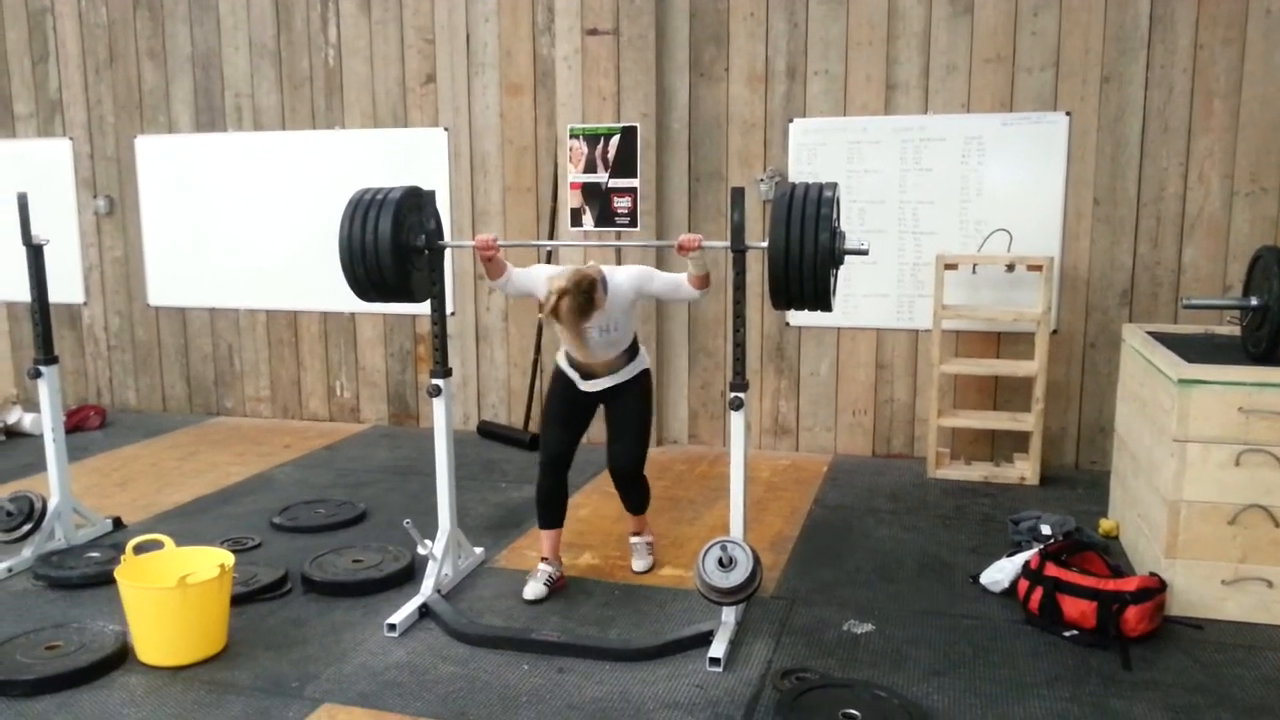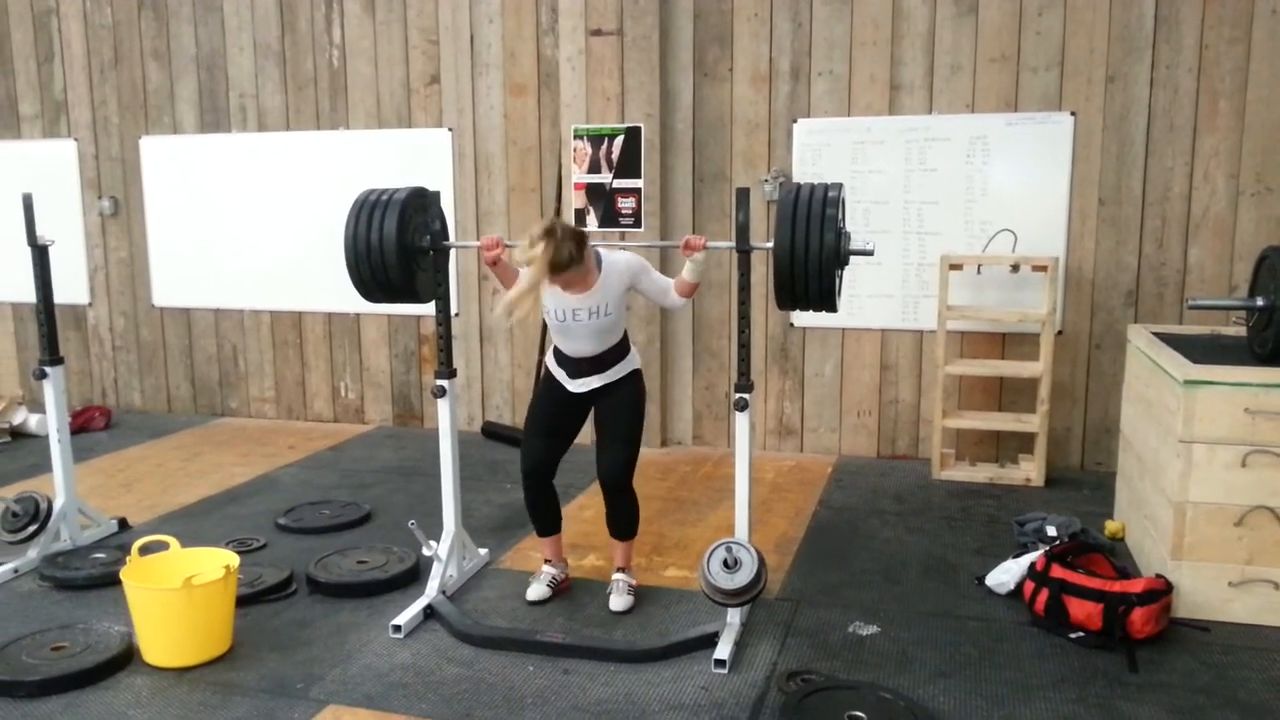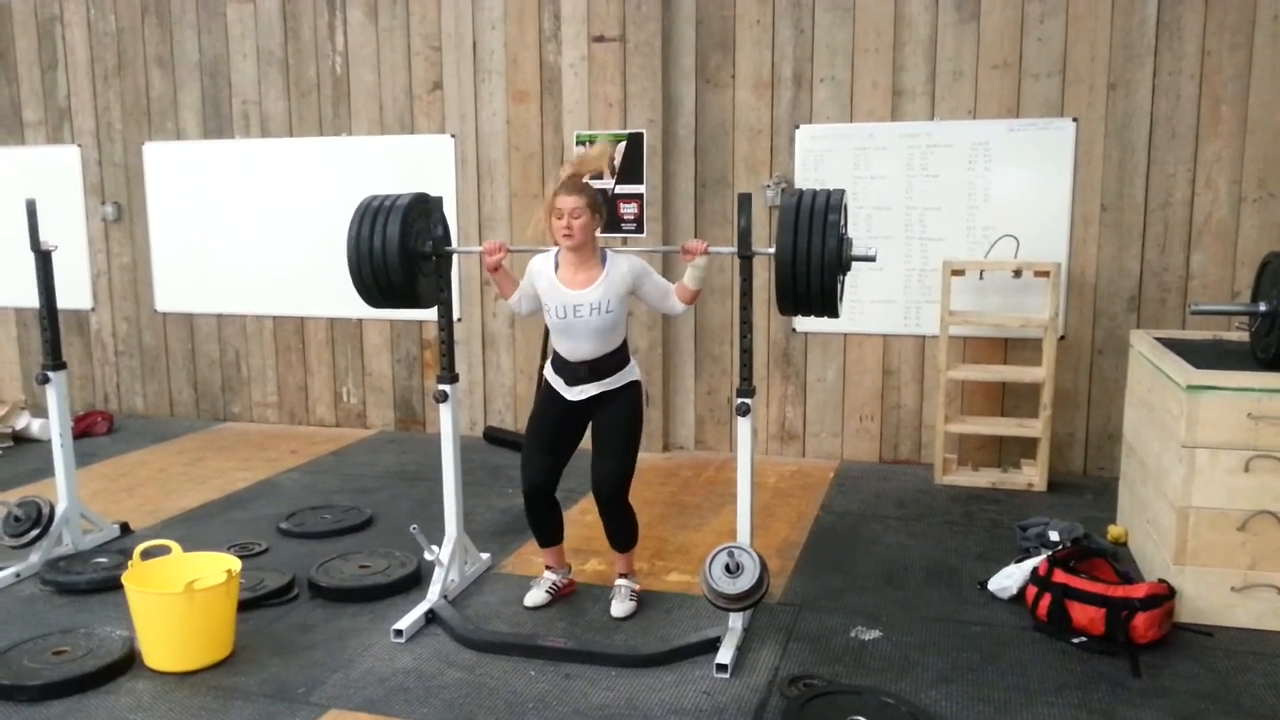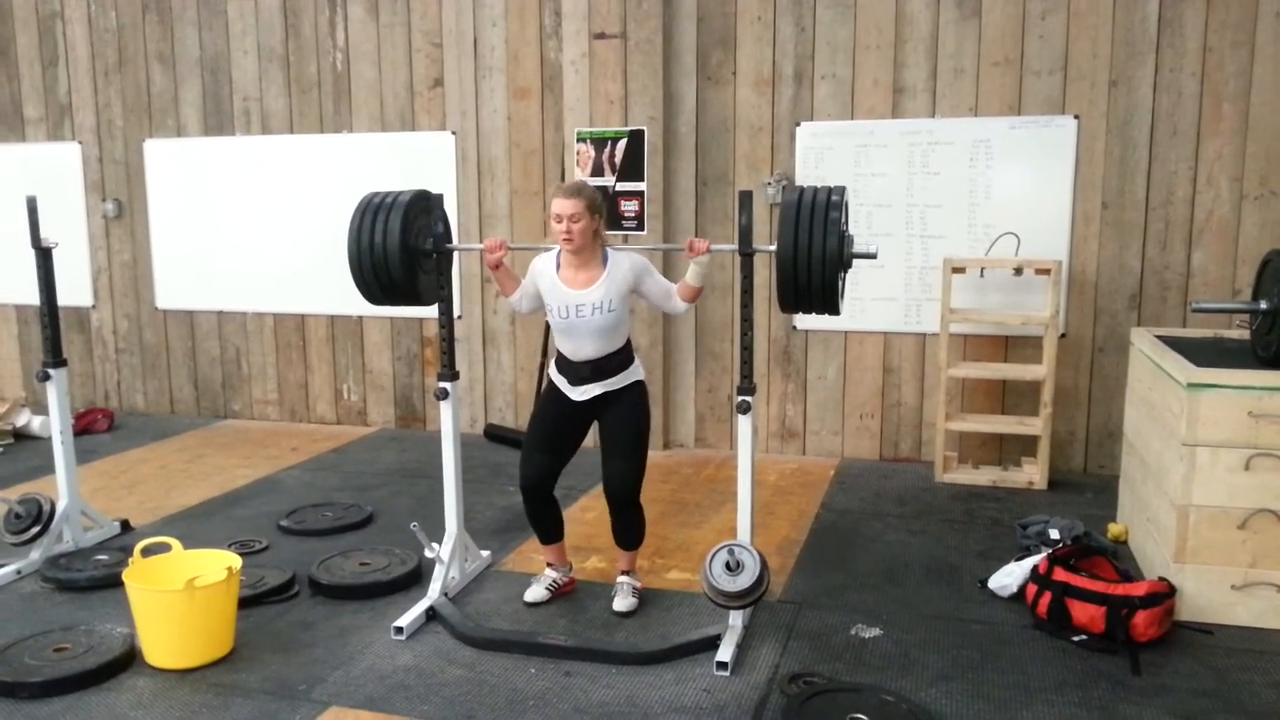
dt=0.3s
person 1, frame 1
left shoulder: (628, 281)
right shoulder: (546, 281)
left elbow: (695, 289)
right elbow: (506, 280)
left wrist: (695, 259)
right wrist: (490, 259)
left hip: (627, 379)
right hip: (572, 378)
left knee: (625, 465)
right knee: (551, 462)
left ankle: (640, 534)
right ankle: (549, 564)
person 1, frame 2
left shoulder: (622, 264)
right shoulder: (536, 274)
left elbow: (672, 295)
right elbow: (517, 293)
left wrist: (693, 265)
right wrist: (497, 264)
left hip: (616, 379)
right hip: (561, 377)
left knee: (615, 477)
right knee: (534, 468)
left ankle: (622, 574)
right ankle: (554, 567)
person 1, frame 3
left shoulder: (625, 268)
right shoulder: (541, 267)
left elbow: (675, 303)
right elbow: (521, 304)
left wrist: (696, 268)
right wrist: (497, 270)
left hip: (615, 389)
right hip: (560, 387)
left knee: (609, 490)
right knee: (535, 485)
left ankle: (625, 579)
right ankle: (556, 572)
person 1, frame 4
left shoulder: (627, 266)
right shoulder: (543, 267)
left elbow: (677, 302)
right elbow: (522, 302)
left wrist: (697, 267)
right wrist: (497, 268)
left hip: (620, 388)
right hip: (565, 385)
left knee: (621, 490)
right knee: (533, 481)
left ankle: (626, 577)
right ankle: (557, 571)
